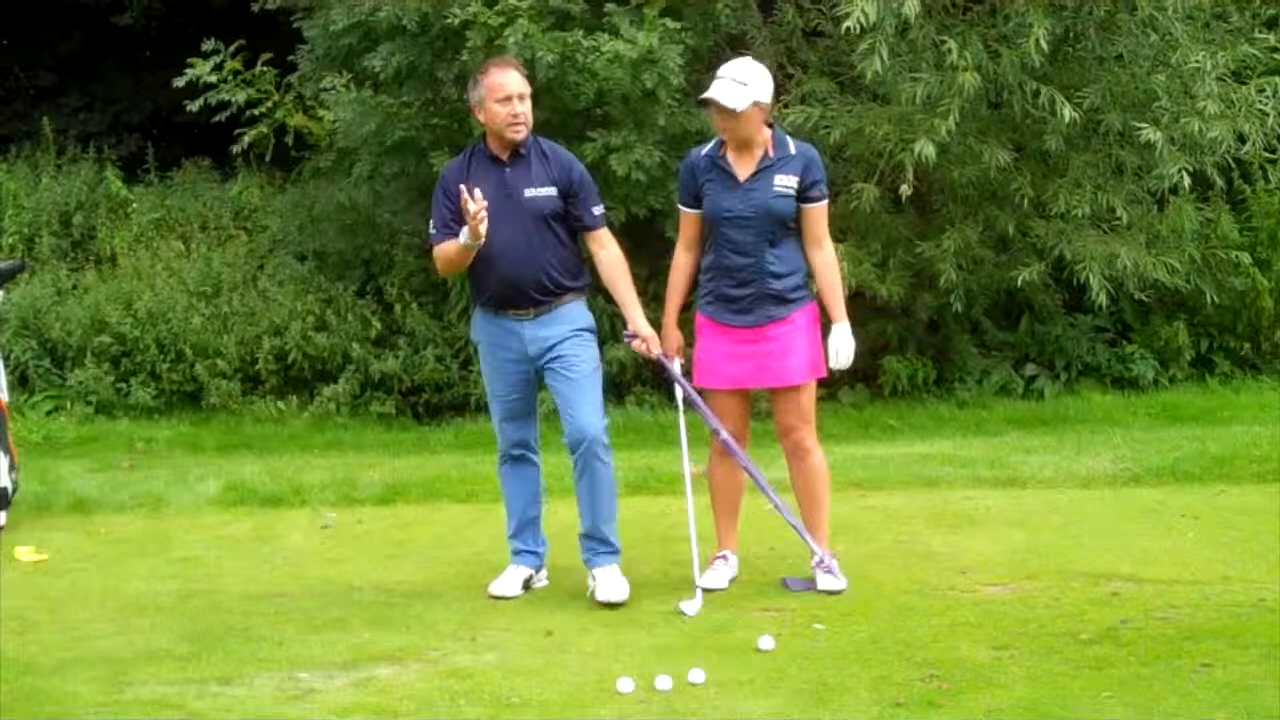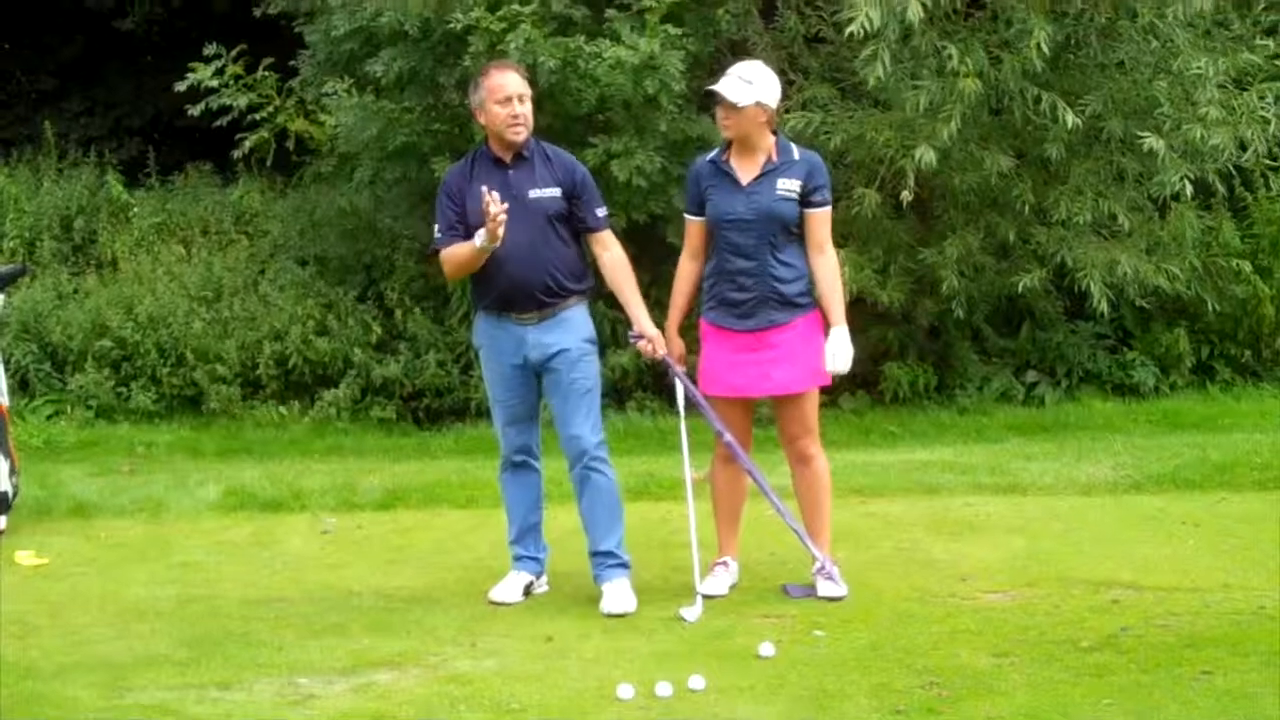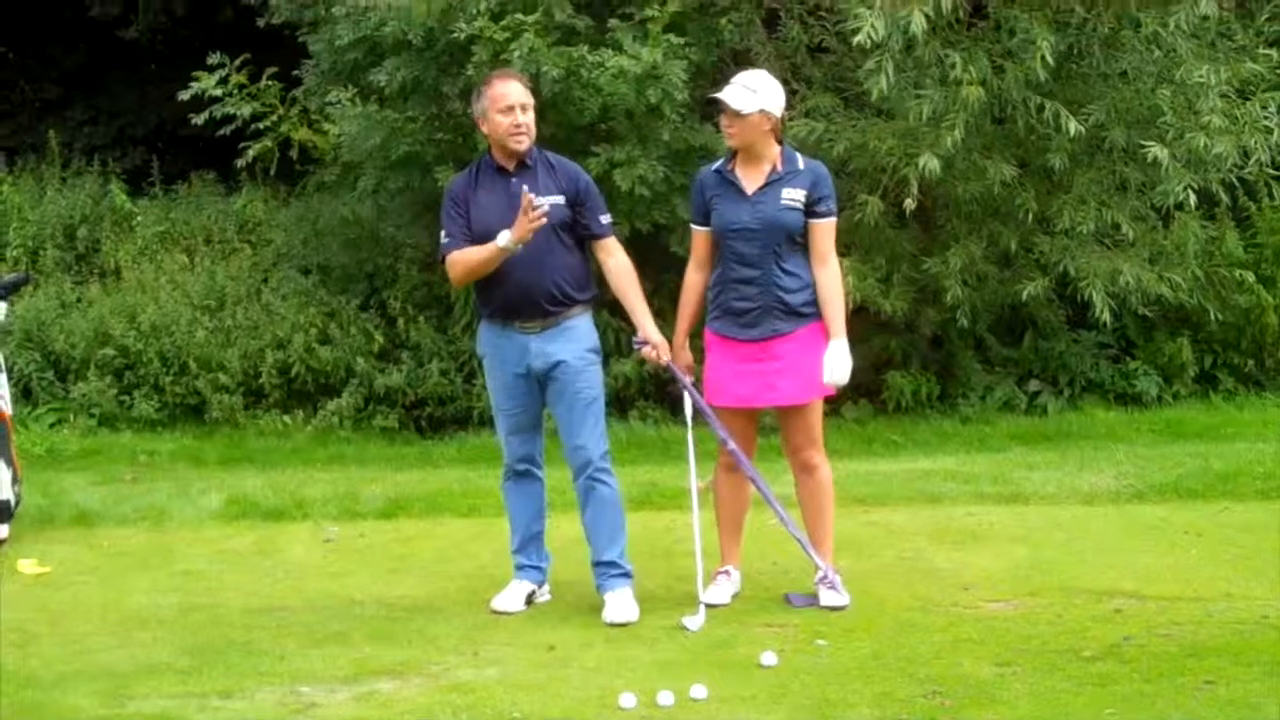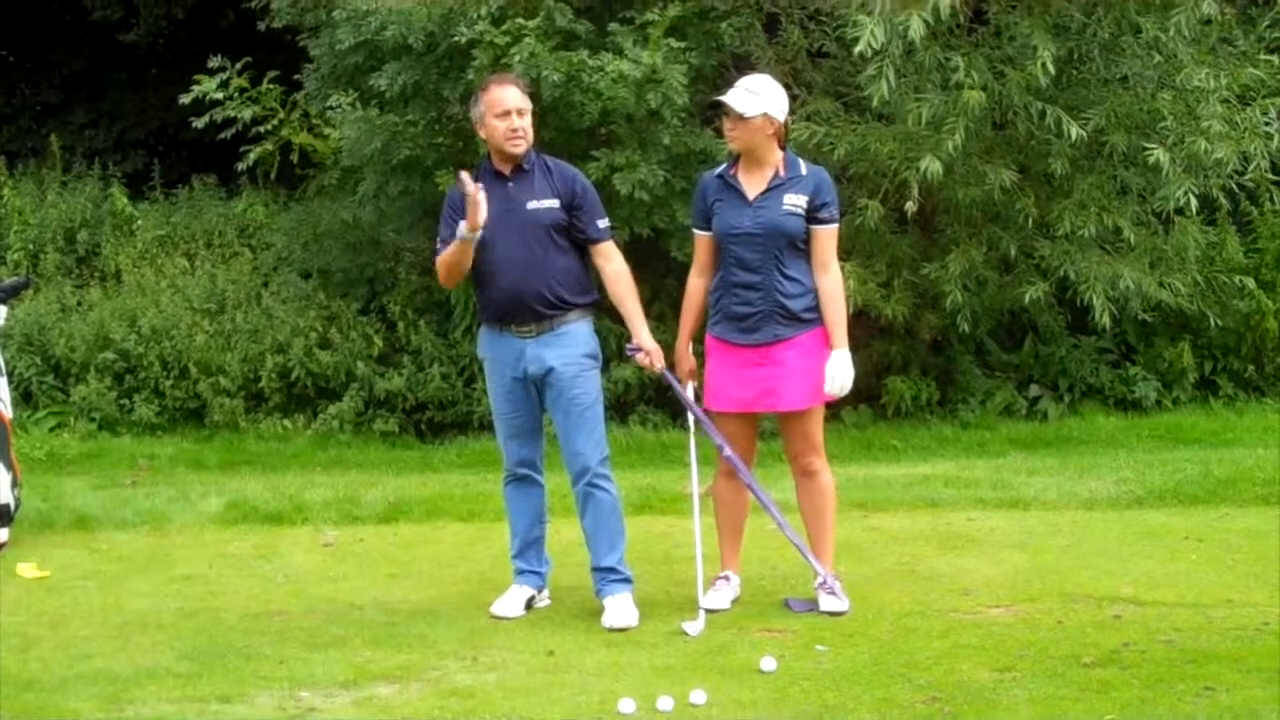
dt=0.2s
person 1, frame 1
left shoulder: (562, 166)
right shoulder: (457, 176)
left elbow: (602, 245)
right elbow: (444, 264)
left wrist: (637, 318)
right wrist: (472, 237)
left hip: (564, 320)
right hip: (497, 329)
left knee: (589, 434)
right knee: (515, 448)
left ankle: (602, 558)
right ankle: (527, 559)
person 1, frame 2
left shoulder: (564, 168)
right shoulder: (460, 180)
left elbow: (605, 246)
right elbow: (451, 266)
left wrist: (641, 318)
right wrist: (487, 238)
left hip: (565, 325)
right hip: (499, 331)
left knee: (587, 449)
right knee: (516, 453)
left ankle: (613, 571)
right ankle: (528, 565)
person 1, frame 3
left shoulder: (567, 176)
right shoulder: (463, 189)
left elbow: (609, 253)
right elbow: (458, 270)
left wrist: (646, 325)
right wrist: (512, 237)
left hip: (568, 333)
right hip: (502, 340)
left knee: (590, 460)
right knee: (519, 463)
left ankle: (615, 580)
right ankle: (530, 574)
person 1, frame 4
left shoulder: (565, 180)
right shoulder: (463, 194)
left elbow: (607, 257)
right elbow: (448, 276)
left wrist: (640, 331)
right wrist: (471, 230)
left hip: (567, 338)
right hip: (502, 344)
left knee: (589, 466)
right knee: (519, 468)
left ankle: (615, 586)
right ankle: (530, 579)
person 2, frame 1
left shoulder: (801, 160)
right shoulder: (697, 165)
left elbow: (819, 246)
right elbow: (687, 249)
left wrist: (841, 320)
right wrist: (669, 322)
left hip: (788, 319)
right hip: (720, 323)
left knee: (799, 438)
right knee: (727, 440)
left ankle: (822, 554)
right ankle: (726, 553)
person 2, frame 2
left shoulder: (806, 167)
right shoulder: (704, 172)
left elbow: (821, 252)
right elbow: (692, 256)
left wrist: (839, 326)
right wrist: (671, 327)
left hip: (791, 325)
right hip: (725, 329)
left knee: (803, 445)
right knee: (729, 448)
left ankle: (824, 561)
right ankle: (727, 560)
person 2, frame 3
left shoulder: (810, 177)
right shoulder: (709, 182)
left elbow: (824, 263)
right elbow: (698, 266)
left wrist: (839, 339)
right wrist: (680, 339)
left hip: (796, 334)
right hip: (728, 338)
left knee: (807, 455)
right knee: (732, 458)
left ankle: (826, 571)
right ankle: (729, 569)
person 2, frame 4
left shoulder: (812, 182)
right shoulder: (712, 186)
left elbow: (826, 270)
right elbow: (701, 271)
left wrist: (840, 348)
right wrist: (682, 344)
left hip: (796, 341)
right hip: (729, 343)
left knee: (808, 459)
right knee: (732, 463)
left ankle: (826, 576)
right ankle: (728, 574)
